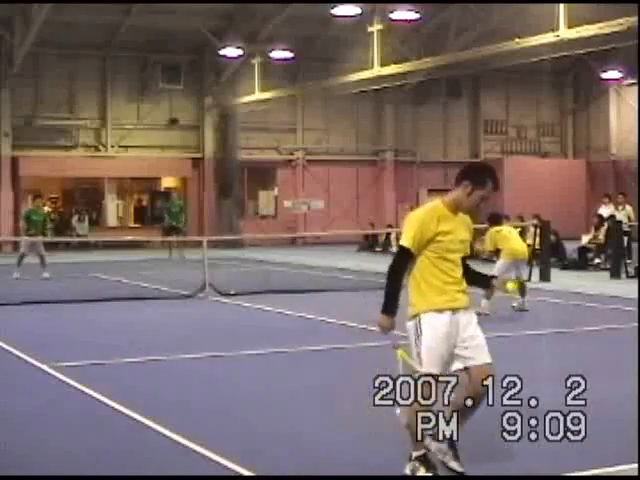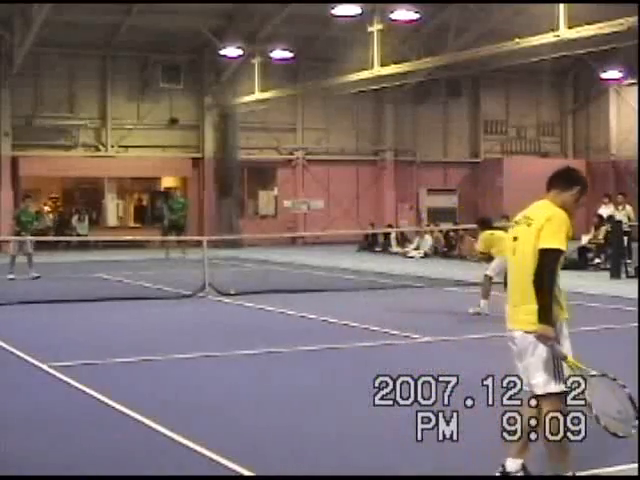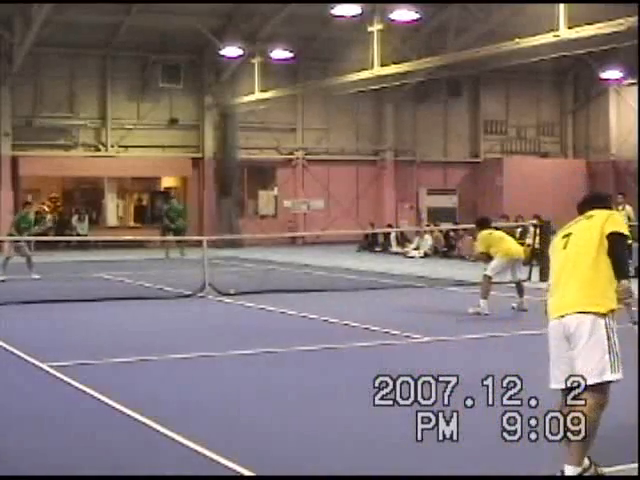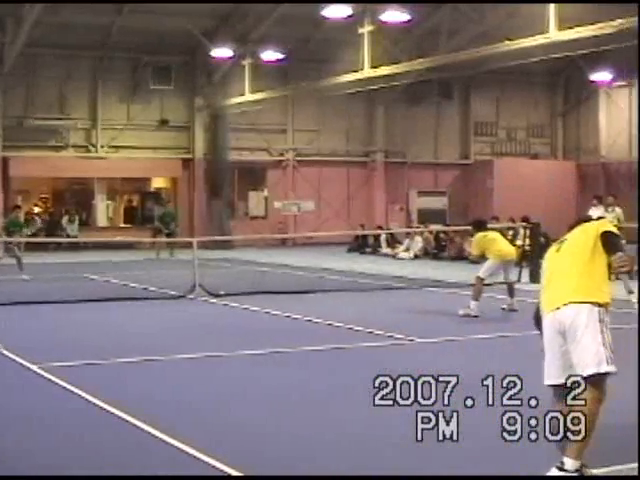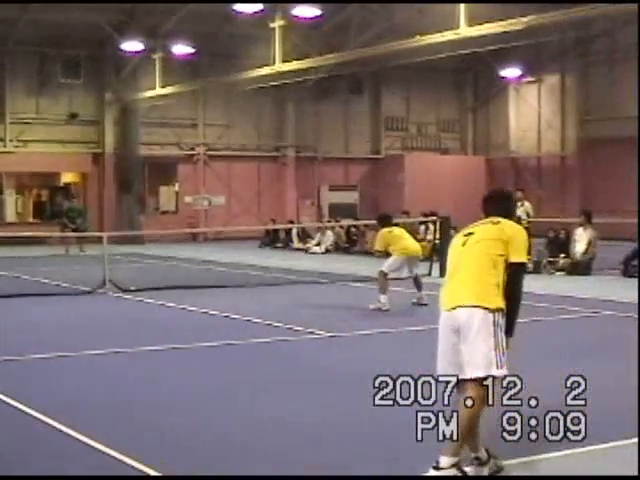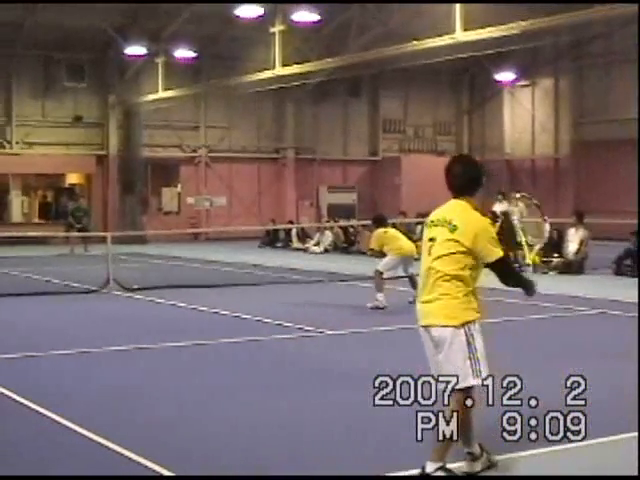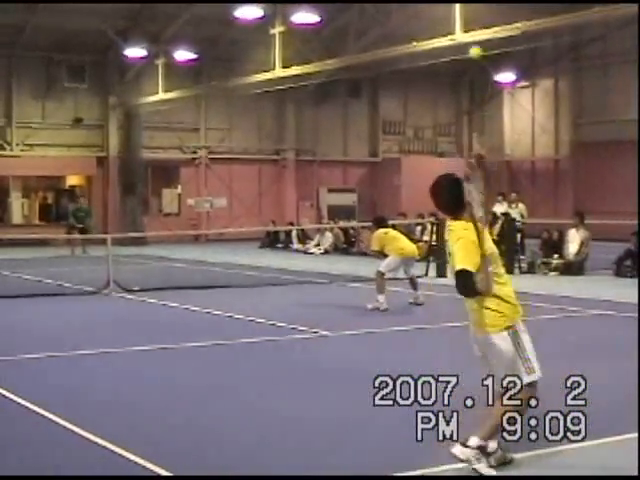
dt=0.7s
person 1, frame 1
left shoulder: (465, 223)
right shoulder: (424, 216)
right elbow: (399, 266)
left wrist: (488, 281)
right wrist: (388, 312)
left hip: (461, 311)
right hip: (430, 313)
left knee: (482, 376)
right knee: (424, 388)
left ankle: (444, 438)
right ankle: (418, 457)
person 1, frame 2
left shoulder: (525, 216)
right shoulder: (556, 218)
right elbow: (544, 273)
right wrist: (545, 320)
left hip: (521, 320)
right hip: (542, 324)
left knee: (538, 396)
right knee: (554, 399)
left ankle: (513, 464)
right ankle: (562, 474)
person 1, frame 3
left shoulder: (562, 234)
right shoulder: (610, 217)
right elbow: (616, 245)
right wrist: (623, 280)
left hip: (558, 314)
right hip: (591, 311)
left knee: (571, 394)
right knee: (595, 394)
left ankle: (579, 463)
right ankle: (572, 470)
person 1, frame 4
left shoulder: (555, 249)
right shoulder: (599, 226)
right elbow: (609, 237)
left wrist: (549, 338)
right wrist: (618, 254)
left hip: (551, 312)
right hip: (584, 307)
left knee: (563, 394)
right knee: (592, 388)
left ankle: (568, 464)
right ankle: (569, 467)
person 1, frame 5
left shoulder: (463, 234)
right shoulder: (514, 231)
right elbow: (514, 284)
right wrist: (508, 331)
left hip: (450, 308)
right hip: (480, 309)
left knee: (466, 389)
right knee: (477, 388)
left ankle: (479, 458)
right ankle: (446, 463)
person 1, frame 6
left shoulder: (435, 217)
right shoulder: (477, 223)
right elbow: (505, 273)
right wrist: (527, 285)
left hip: (428, 313)
right hip: (455, 317)
left knee: (460, 391)
right knee: (461, 394)
left ankle: (473, 453)
right ankle: (434, 467)
person 1, frame 7
left shoulder: (460, 225)
right shoulder: (464, 236)
left elbow: (463, 202)
right elbow: (462, 283)
right wrist: (476, 288)
left hip: (487, 322)
right hip: (500, 321)
left knee: (511, 389)
right knee: (526, 392)
left ankle: (488, 447)
right ankle: (473, 445)
